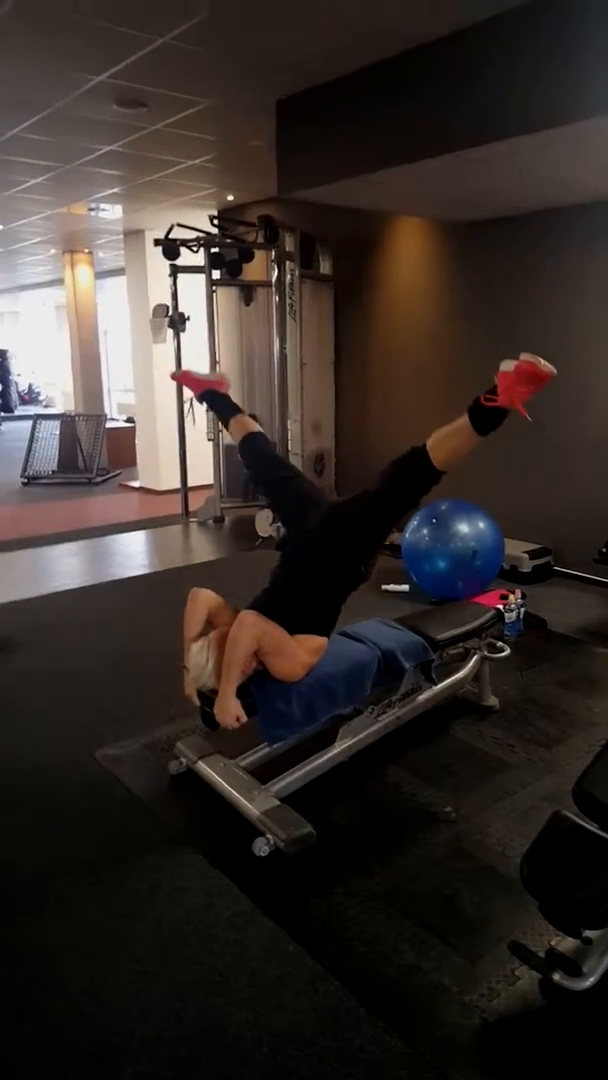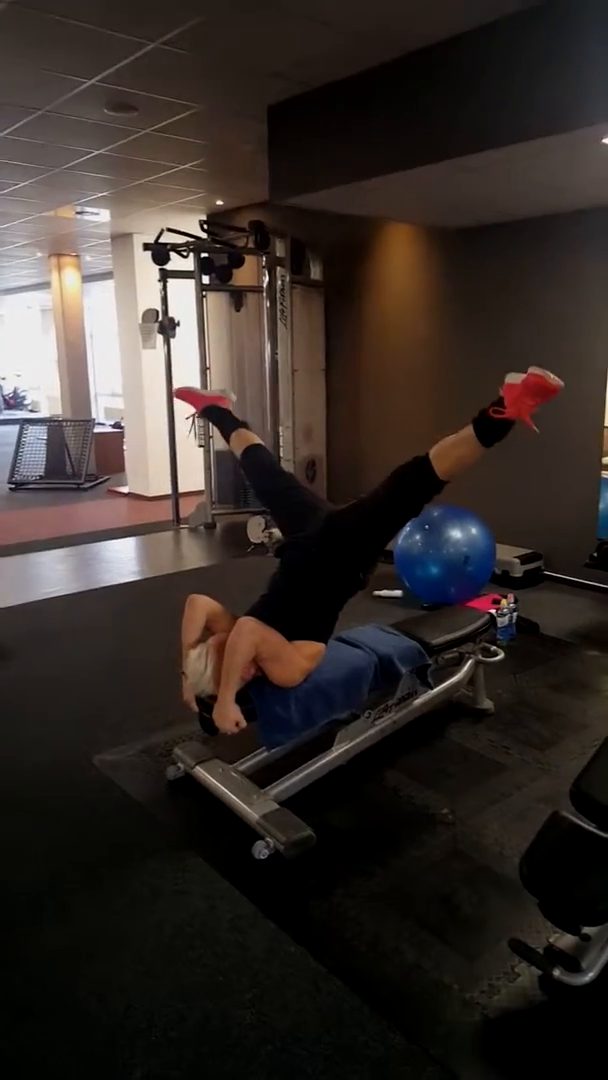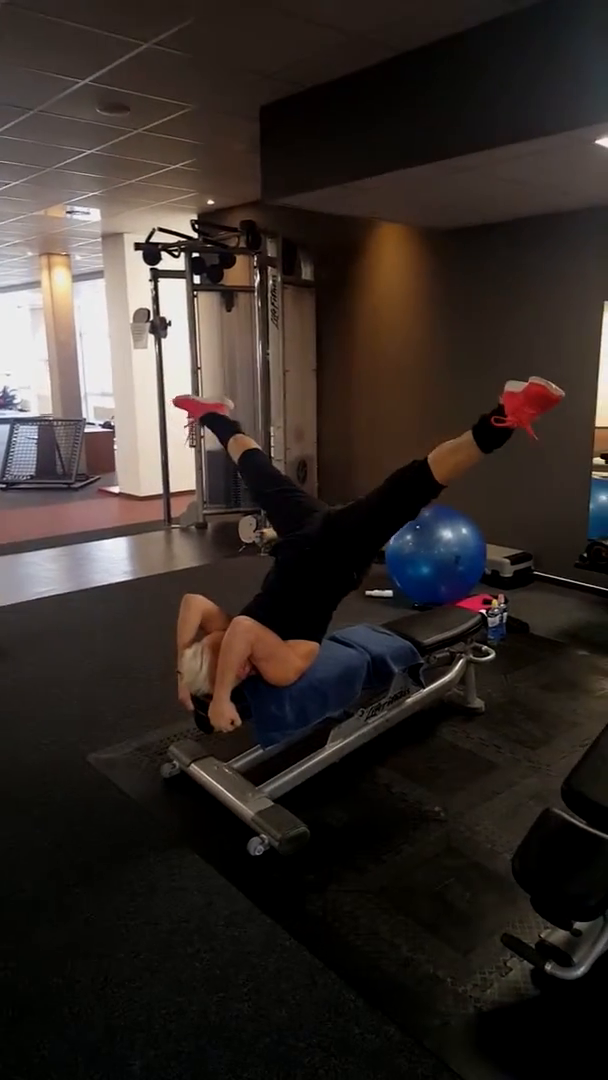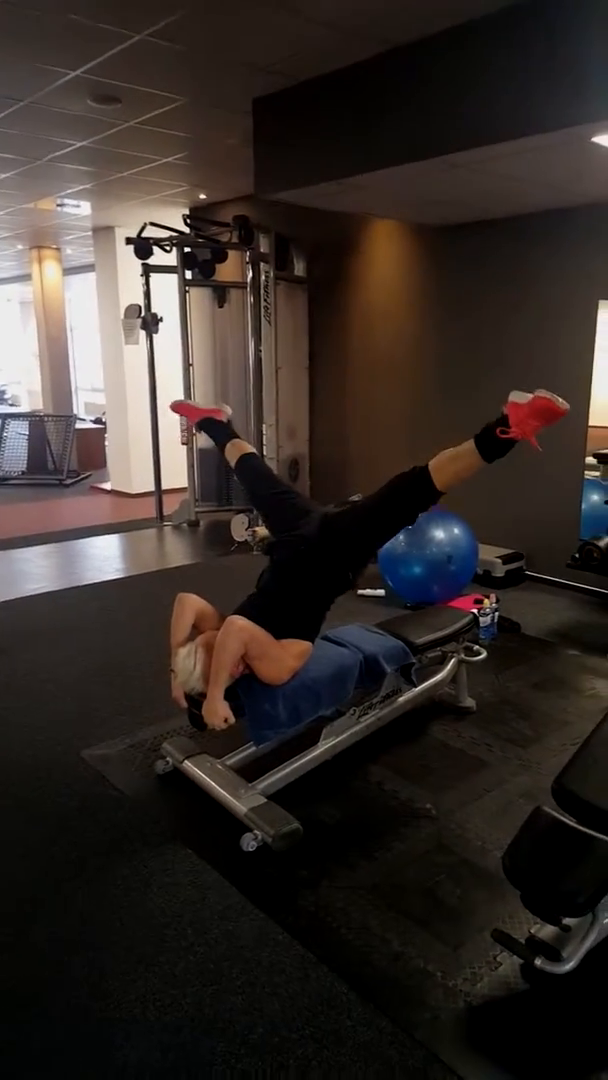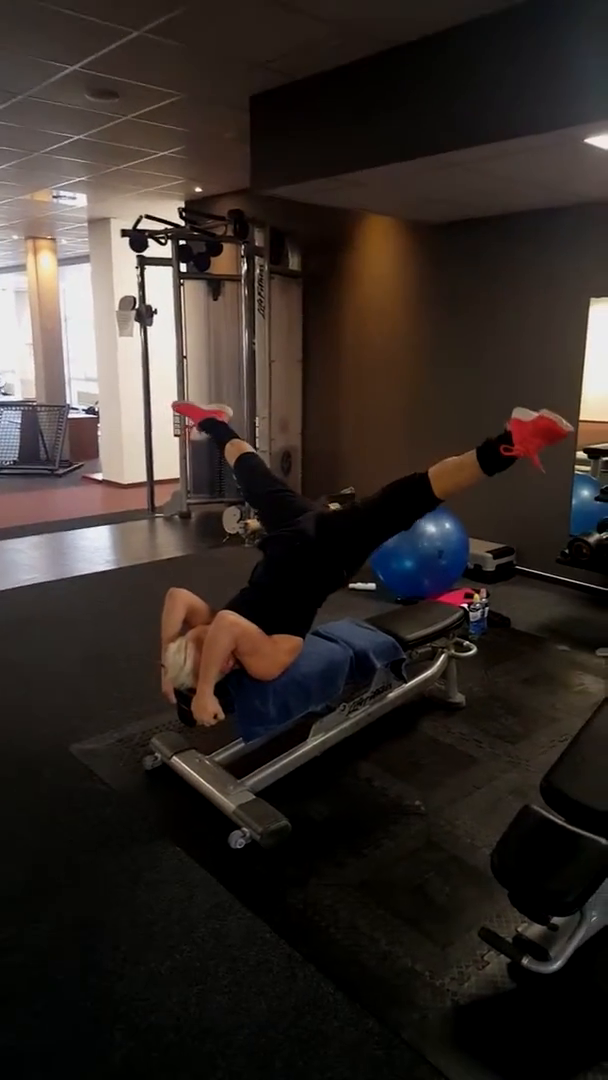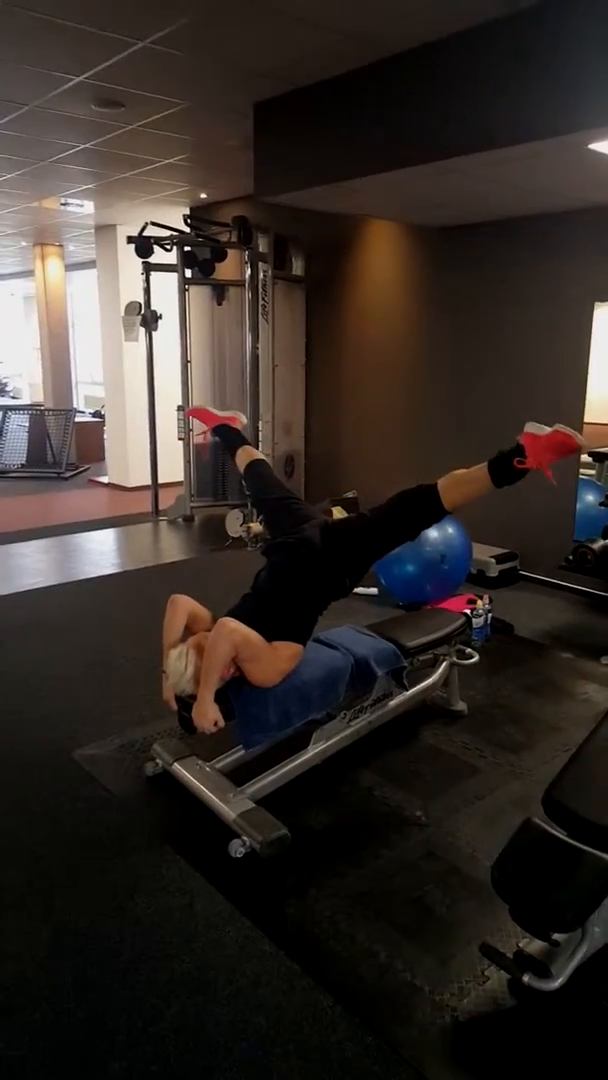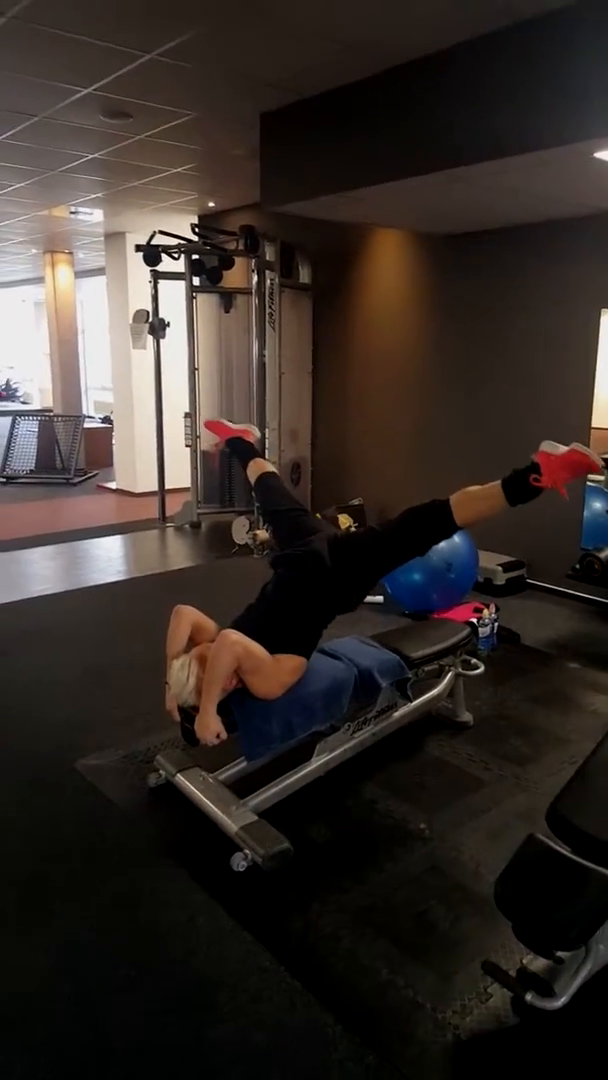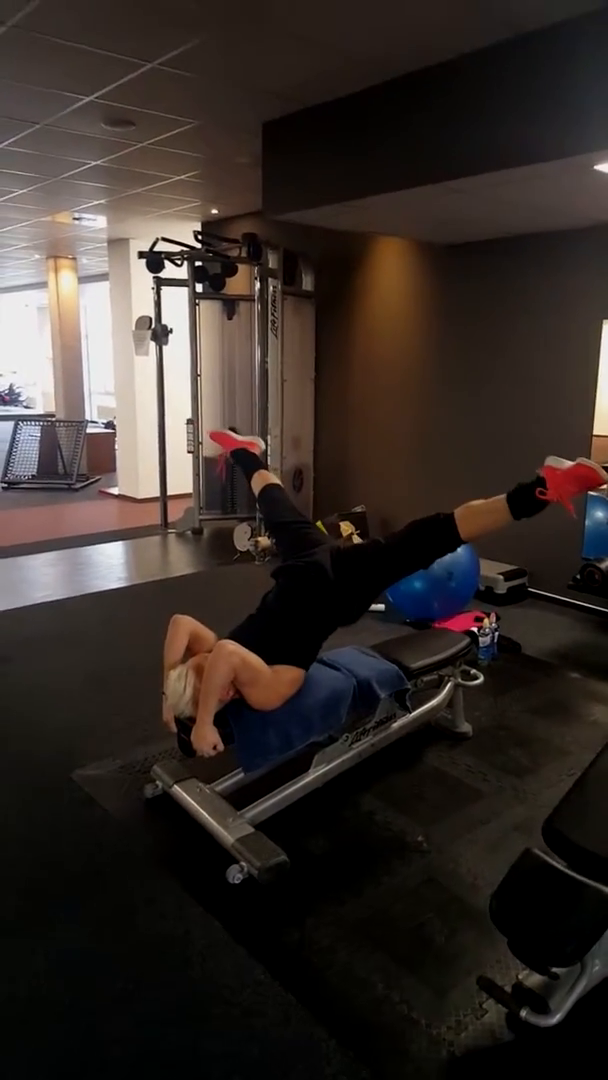
dt=0.2s
person 1, frame 1
left shoulder: (288, 665)
right shoulder: (236, 642)
left wrist: (227, 698)
left hip: (337, 550)
right hip: (309, 536)
left knee: (409, 480)
right knee: (264, 464)
left ankle: (499, 399)
right ankle: (213, 395)
person 1, frame 2
left shoulder: (287, 670)
right shoulder: (238, 648)
left wrist: (225, 702)
left hip: (336, 556)
right hip: (309, 544)
left knee: (411, 489)
right knee: (264, 474)
left ankle: (507, 410)
right ankle: (215, 409)
person 1, frame 3
left shoulder: (282, 669)
right shoulder: (232, 646)
left wrist: (221, 700)
left hip: (333, 555)
right hip: (302, 543)
left knee: (407, 494)
right knee: (260, 476)
left ankle: (507, 417)
right ankle: (213, 416)
person 1, frame 4
left shoulder: (275, 668)
right shoulder: (226, 646)
left wrist: (214, 699)
left hip: (327, 555)
right hip: (298, 543)
left knee: (408, 497)
right knee: (258, 480)
left ankle: (510, 428)
right ankle: (210, 422)
person 1, frame 5
left shoulder: (266, 663)
right shoulder: (214, 641)
left wrist: (203, 695)
right wrist: (168, 665)
left hip: (321, 554)
right hip: (291, 539)
left knee: (407, 501)
right knee: (255, 480)
left ankle: (512, 444)
right ankle: (214, 422)
person 1, frame 6
left shoulder: (265, 670)
right shoulder: (215, 648)
left wrist: (204, 701)
right wrist: (169, 673)
left hip: (326, 562)
right hip: (295, 547)
left knee: (416, 510)
right knee: (263, 486)
left ankle: (524, 457)
right ankle: (226, 428)
person 1, frame 7
left shoulder: (268, 682)
right shoulder: (217, 658)
left wrist: (206, 713)
right wrist: (173, 681)
left hip: (332, 575)
right hip: (302, 561)
left knee: (427, 525)
right knee: (274, 500)
left ankle: (540, 474)
right ankle: (240, 441)
person 1, frame 8
left shoulder: (266, 693)
right shoulder: (216, 670)
right elbow: (180, 622)
left wrist: (203, 725)
right wrist: (170, 694)
left hip: (334, 587)
right hip: (304, 572)
left knee: (430, 539)
right knee: (278, 513)
left ankle: (546, 489)
right ankle: (245, 452)
